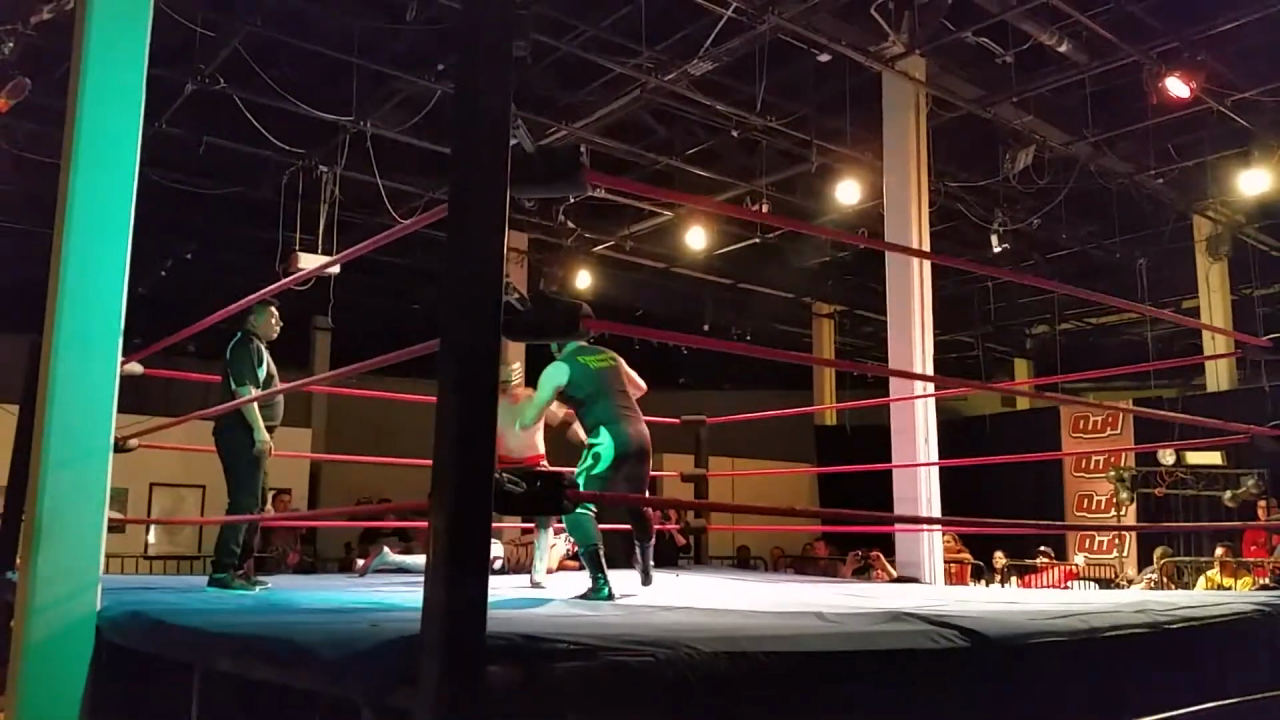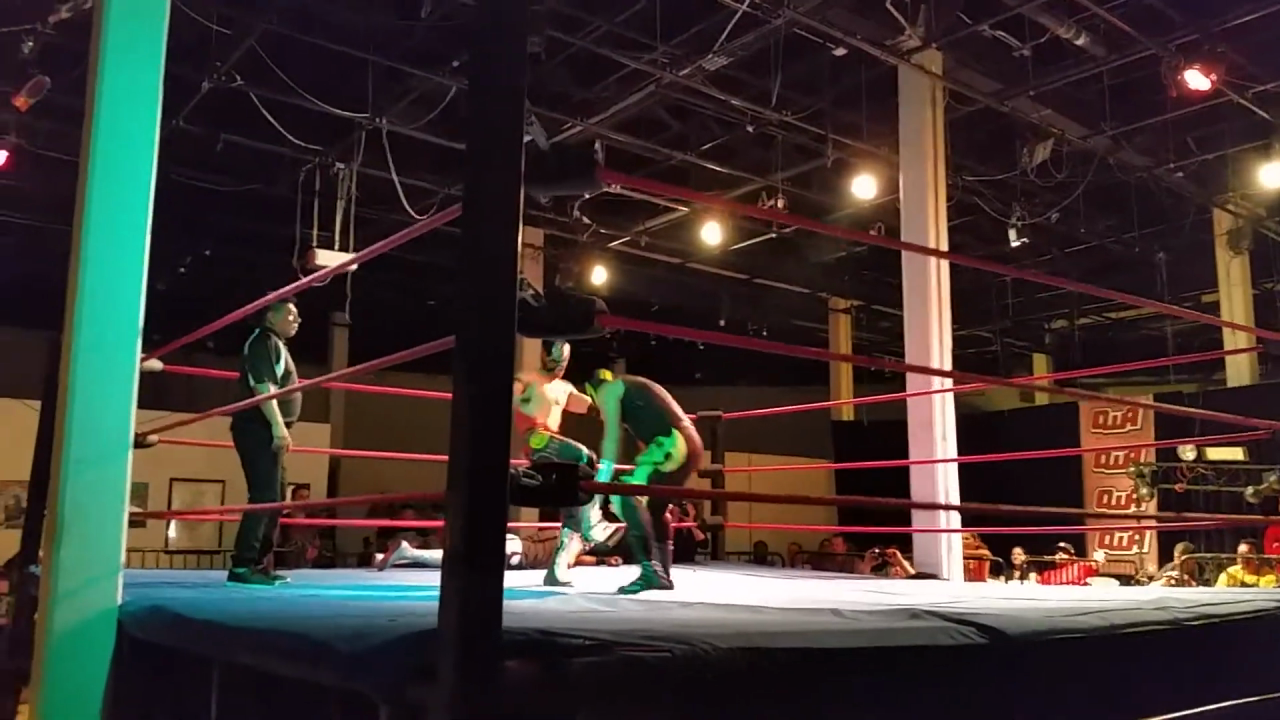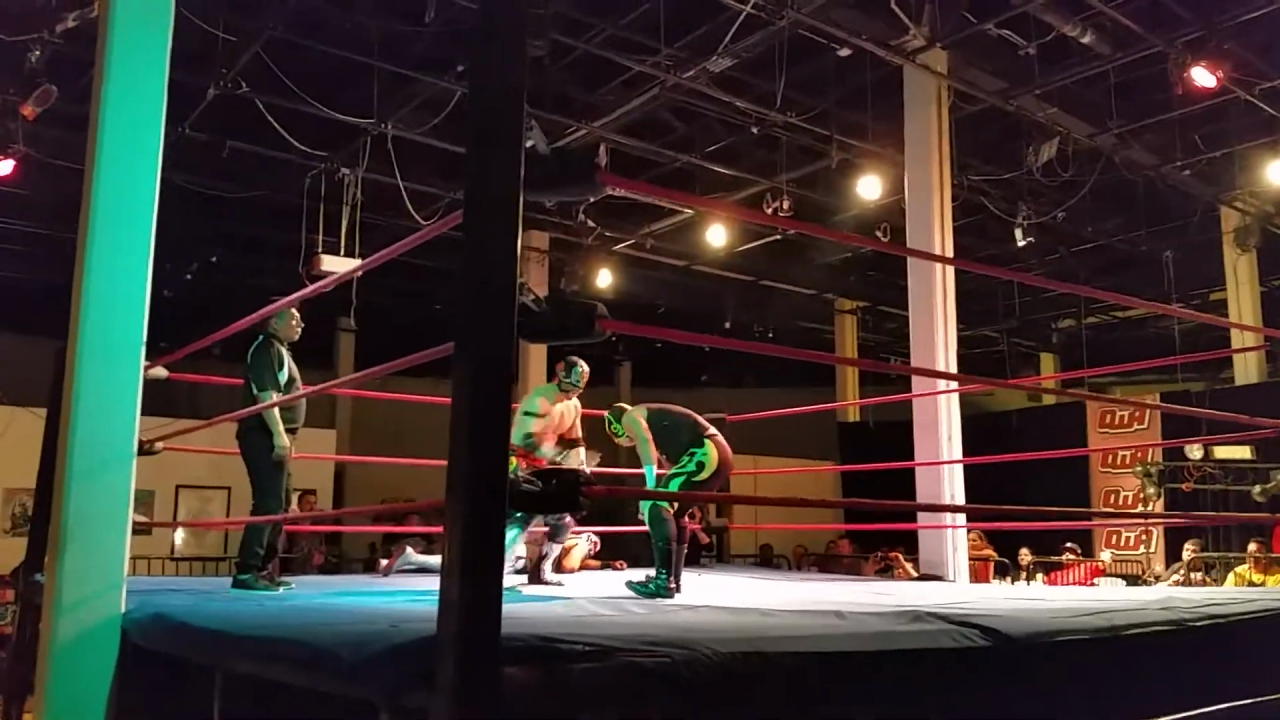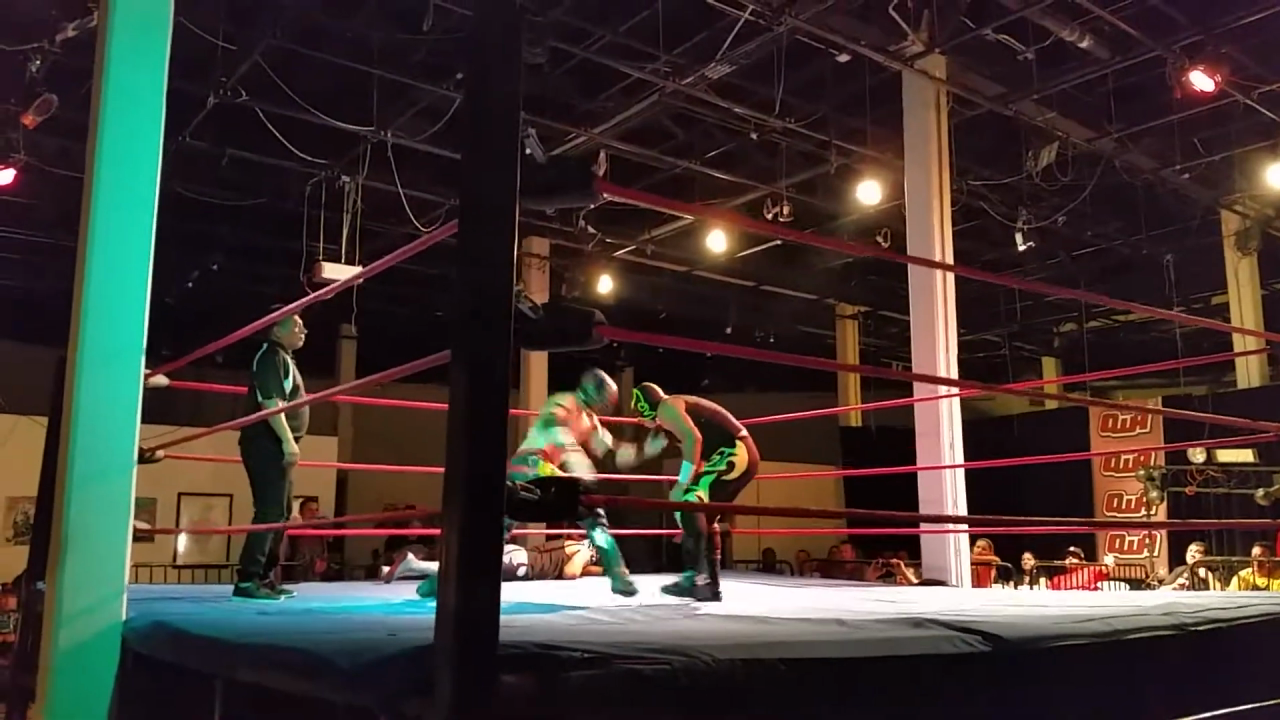
dt=0.5s
person 1, frame 1
left shoulder: (257, 348)
right shoulder: (245, 346)
right elbow: (244, 391)
left wrist: (262, 434)
right wrist: (259, 430)
left hip: (249, 436)
right hip: (242, 435)
left knee: (255, 502)
right knee: (244, 501)
left ankle: (239, 568)
right ankle: (222, 571)
person 1, frame 2
left shoulder: (276, 345)
right shoulder: (263, 342)
right elbow: (262, 387)
left wrist: (281, 429)
right wrist: (278, 426)
left hip: (268, 432)
right hip: (260, 431)
left knee: (274, 497)
right knee: (263, 496)
left ankle: (257, 563)
right ankle: (242, 566)
person 1, frame 3
left shoulder: (280, 351)
right shoulder: (266, 348)
right elbow: (265, 395)
left wrist: (285, 437)
right wrist: (279, 434)
left hip: (275, 438)
right hip: (264, 437)
left knee: (279, 504)
right knee: (268, 503)
left ankle: (262, 569)
right ankle: (246, 572)
person 1, frame 4
left shoulder: (284, 358)
right shoulder: (271, 356)
right elbow: (270, 403)
left wrist: (288, 443)
right wrist: (288, 441)
left hip: (275, 446)
right hip: (268, 444)
left knee: (279, 512)
right knee: (270, 511)
left ankle: (263, 577)
right ankle: (247, 580)
person 2, frame 1
left shoulder: (545, 541)
right shoulder: (559, 544)
left elbow: (558, 563)
right elbow: (548, 566)
left wrist: (579, 565)
right wrist: (566, 564)
left hip: (495, 550)
right hip: (496, 554)
left ankle: (390, 558)
right ankle: (389, 557)
person 2, frame 2
left shoulder: (562, 537)
left elbow: (574, 557)
left wrist: (603, 560)
left hip: (511, 545)
right hip: (512, 549)
left ankle: (407, 553)
right ankle: (408, 552)
person 2, frame 3
left shoulder: (567, 540)
right shoulder: (581, 543)
left elbow: (581, 562)
right elbow: (568, 566)
left wrist: (607, 564)
left hip: (517, 549)
right hip: (519, 554)
left ankle: (412, 557)
right ankle: (412, 557)
person 2, frame 4
left shoulder: (566, 547)
right shoulder: (583, 550)
left elbow: (581, 569)
right elbow: (570, 573)
left wrist: (604, 570)
left hip: (514, 555)
right hip: (519, 562)
left ankle: (414, 563)
right ankle: (413, 564)
person 3, frame 1
left shoulder: (533, 399)
right shoulder: (494, 403)
left elbow: (564, 417)
left wrist: (578, 431)
left hip: (534, 466)
right hip: (505, 466)
left knee: (545, 513)
left ankle: (538, 572)
person 3, frame 2
left shoulder: (563, 386)
right shoulder: (527, 377)
left elbow: (585, 405)
right elbow: (509, 396)
right wrist: (520, 398)
left hip: (551, 442)
right hip: (536, 438)
left knee: (574, 503)
right knee: (586, 460)
left ankle: (557, 571)
right ankle: (591, 527)
person 3, frame 3
left shoulder: (573, 405)
right shoulder: (539, 399)
left elbow: (575, 441)
right elbow: (529, 441)
left wrist: (581, 468)
right wrist: (563, 458)
left hip: (537, 465)
right hip: (517, 461)
left knee: (563, 520)
left ankle: (543, 571)
person 3, frame 4
left shoulder: (588, 419)
right shoulder: (563, 403)
left elbow: (613, 451)
right elbow: (549, 423)
left wrist: (651, 446)
right wrist: (570, 450)
left hip: (515, 472)
right hip: (535, 466)
right knee: (592, 517)
right ankle: (618, 577)
person 4, frame 1
left shoulder: (560, 367)
right shoulder: (610, 356)
left elbow: (529, 418)
right elbow: (640, 388)
left hip: (609, 439)
right hip: (639, 436)
left knee: (577, 508)
right knee: (637, 504)
left ankle: (600, 583)
right ankle: (646, 567)
person 4, frame 2
left shoulder: (608, 390)
right shoulder: (636, 389)
left elbow: (611, 433)
left wrist: (603, 478)
left hip: (673, 442)
right hip: (690, 443)
left knee: (624, 496)
right knee: (656, 506)
left ankle: (651, 569)
right ankle: (663, 573)
person 4, frame 3
left shoulder: (629, 417)
right shoulder: (661, 423)
left elbow: (646, 443)
left wrist: (652, 489)
left hip: (707, 453)
right hip: (720, 455)
left knee: (656, 507)
right knee: (673, 509)
left ankle: (664, 581)
right ankle: (673, 579)
person 4, frame 4
left shoulder: (667, 407)
right shoulder: (681, 407)
left elbow: (693, 438)
right elbow: (700, 456)
left wrist: (682, 483)
left hip: (735, 454)
right hip: (743, 455)
left knee: (688, 504)
right knee: (704, 512)
left ankle: (693, 577)
right ankle: (710, 584)
